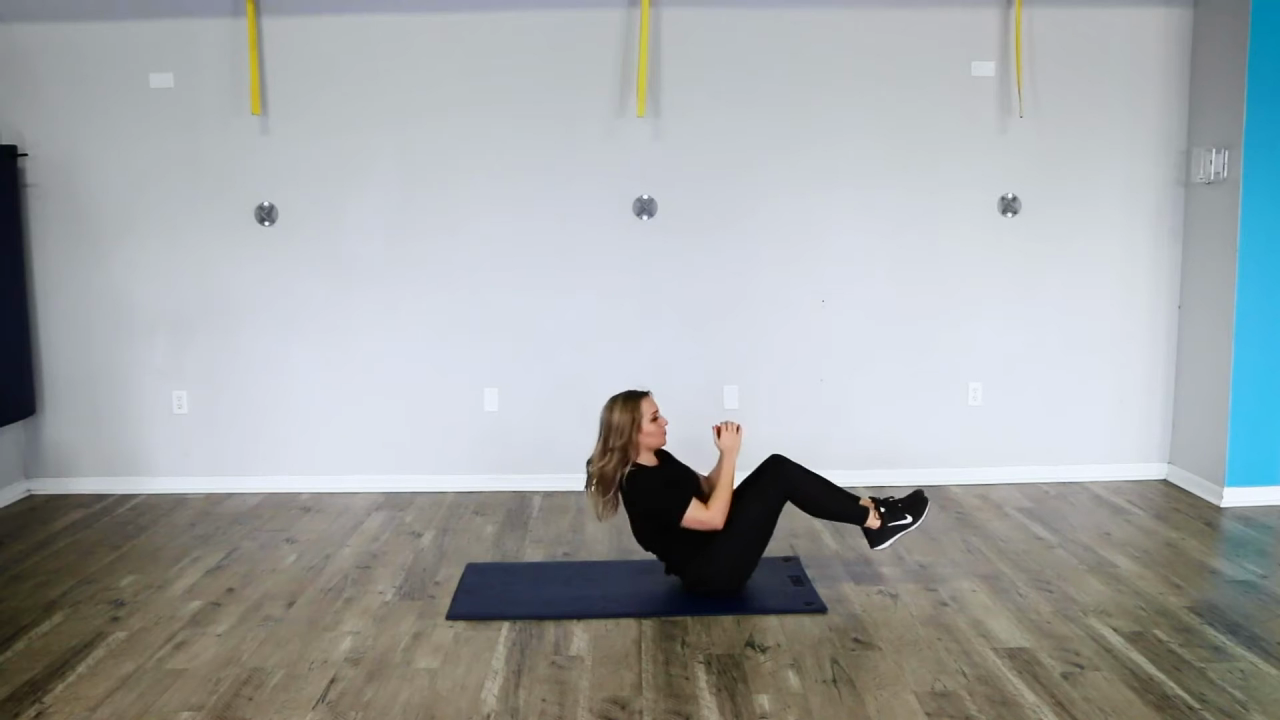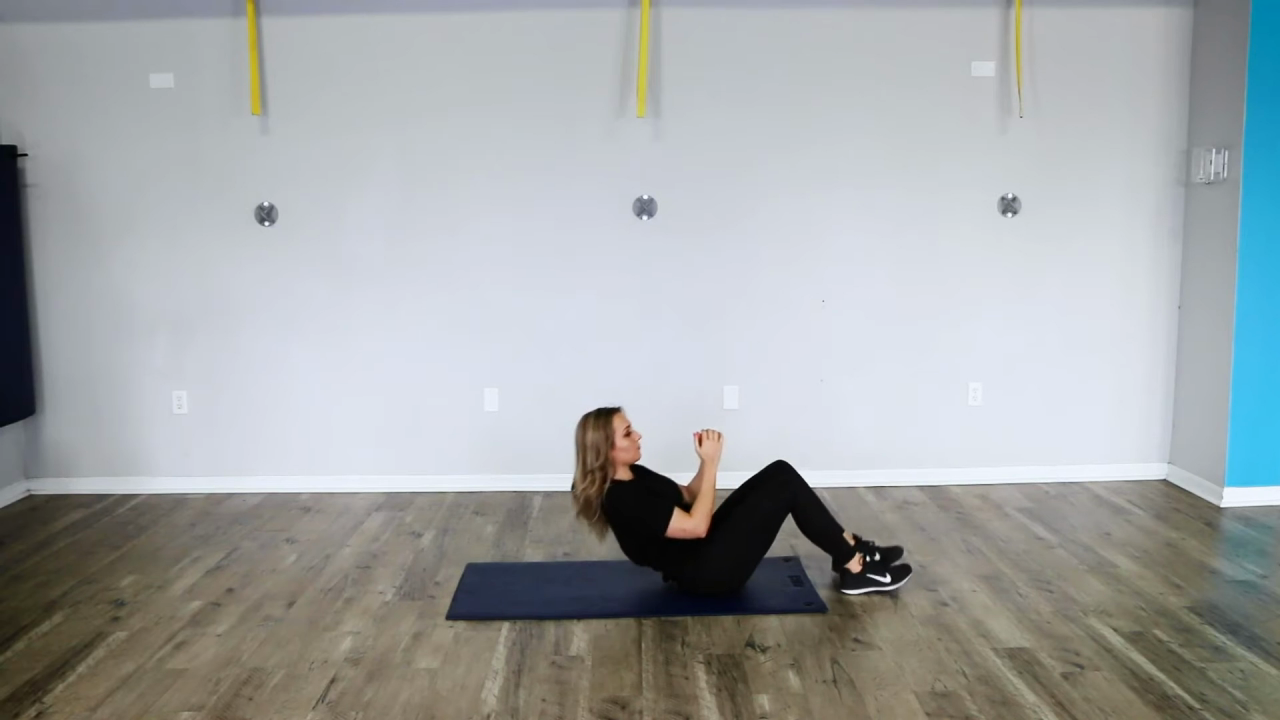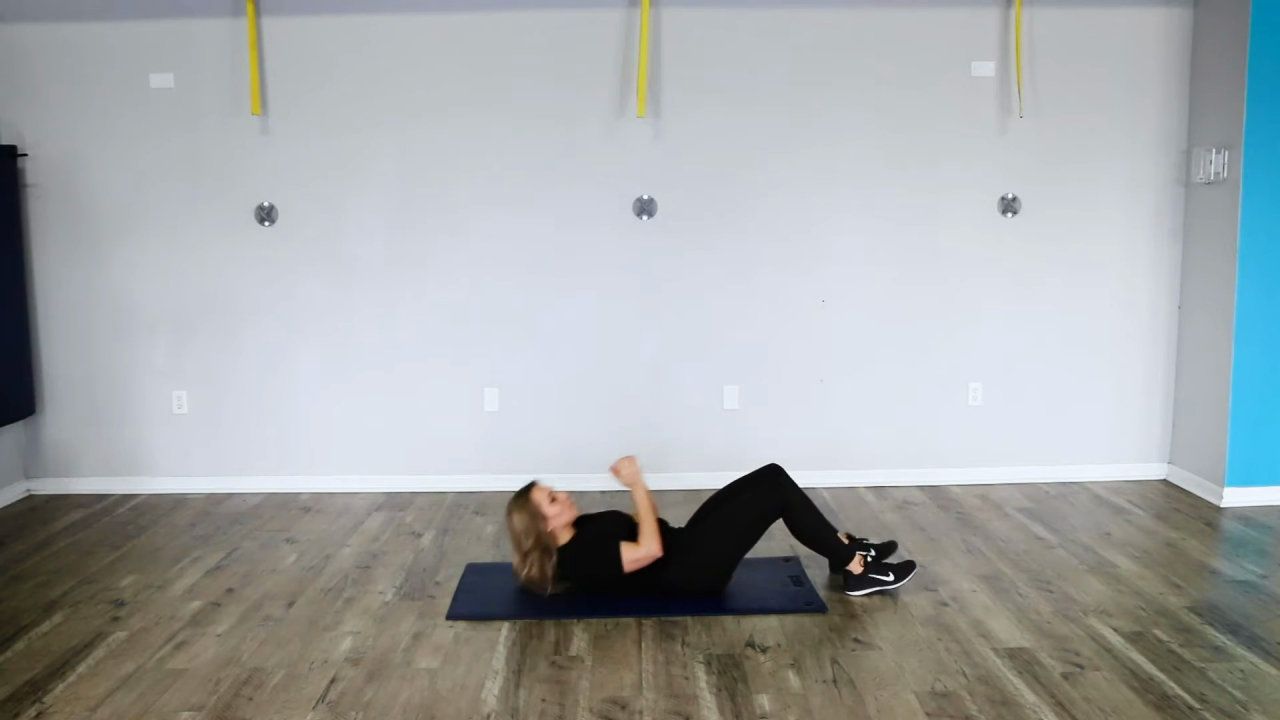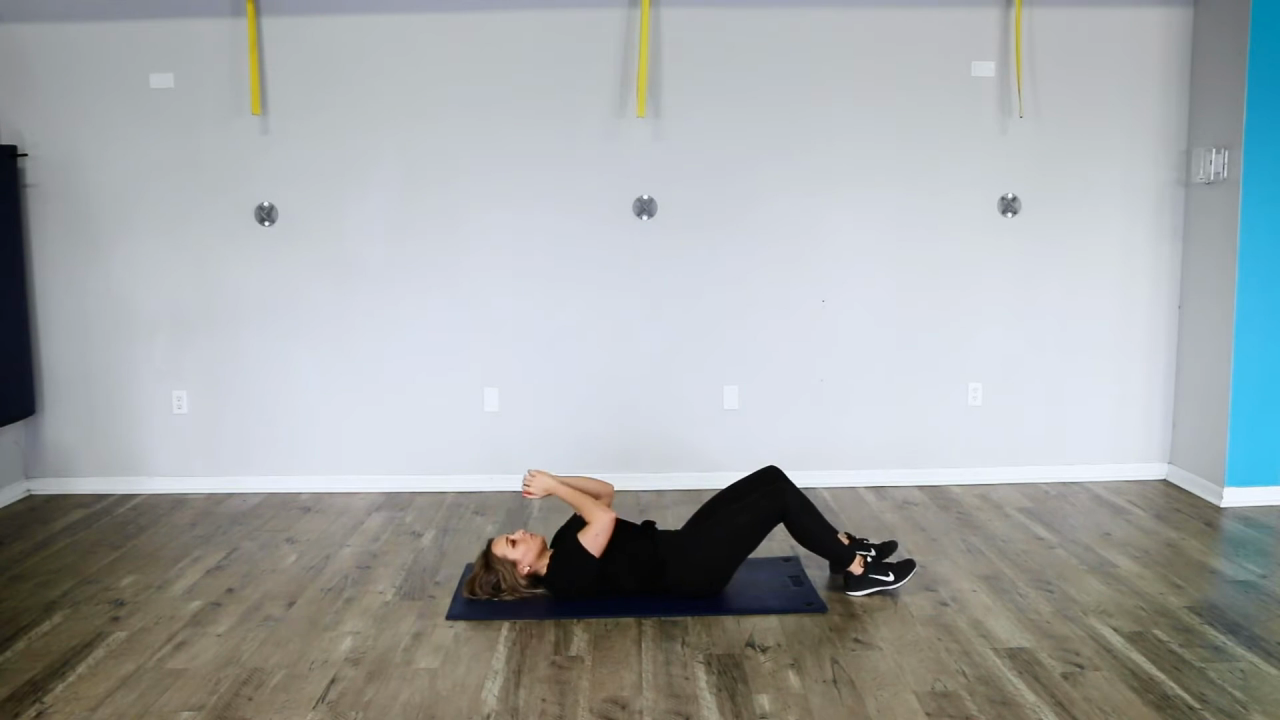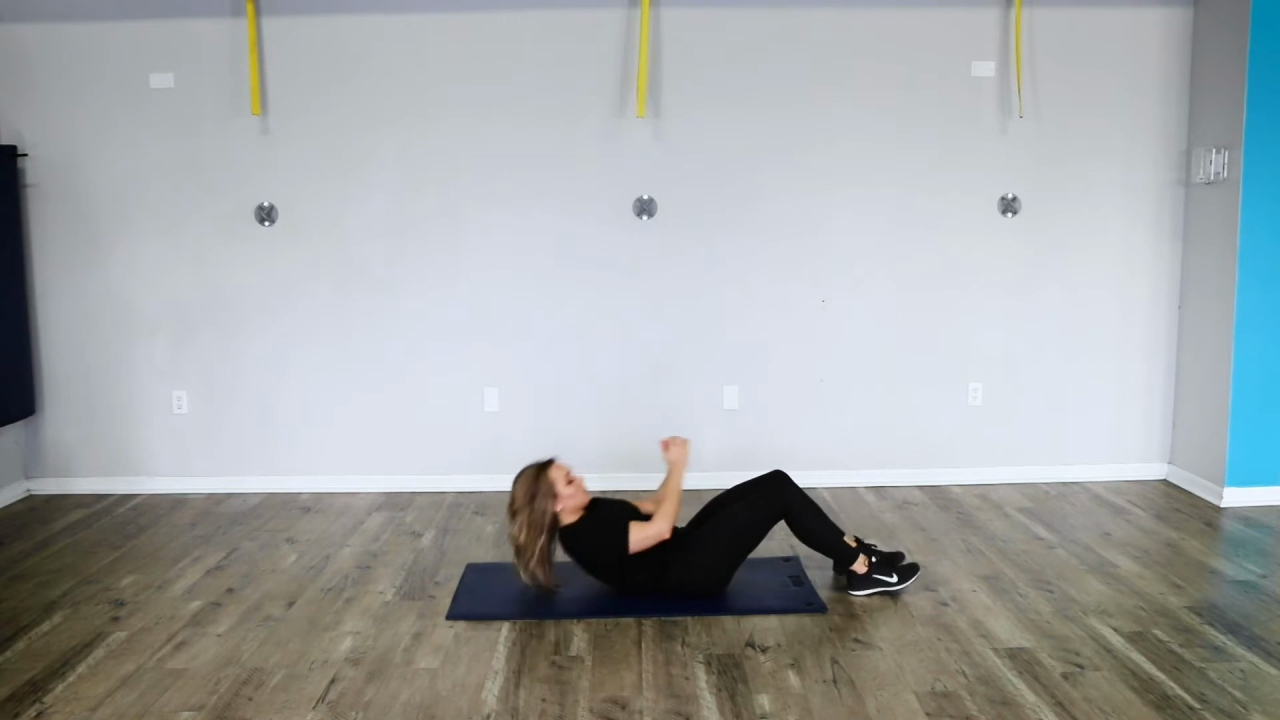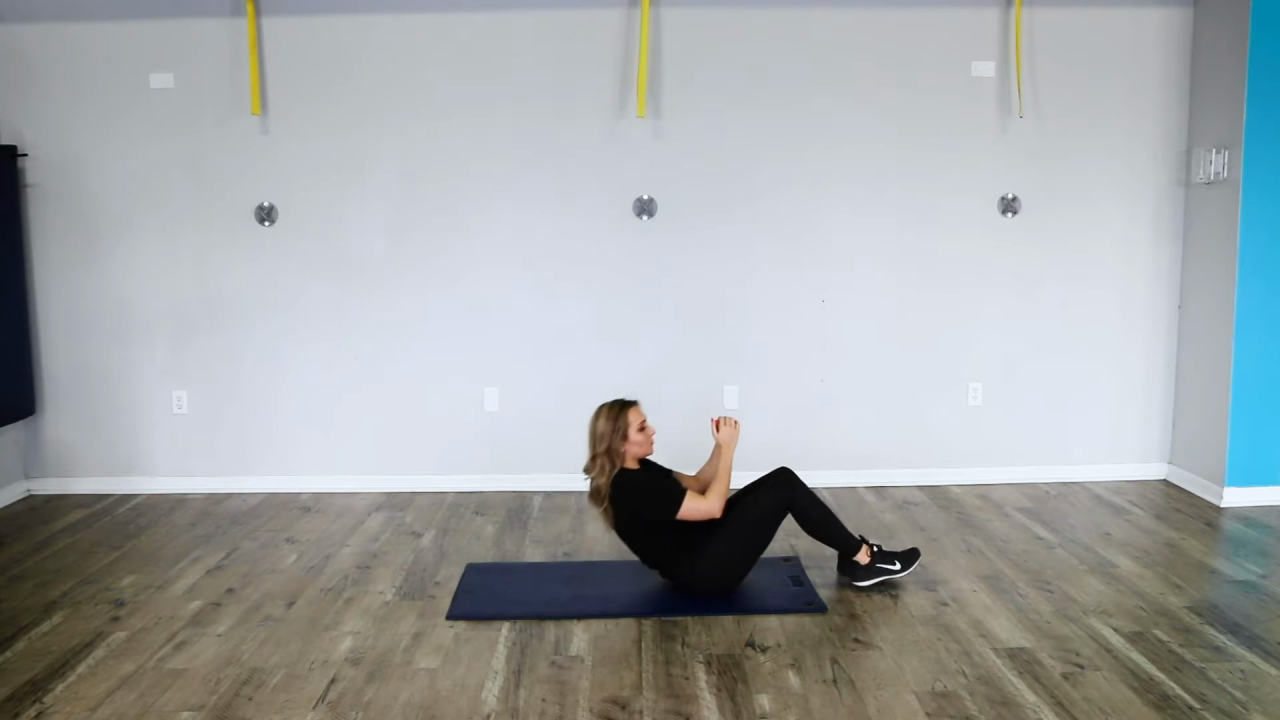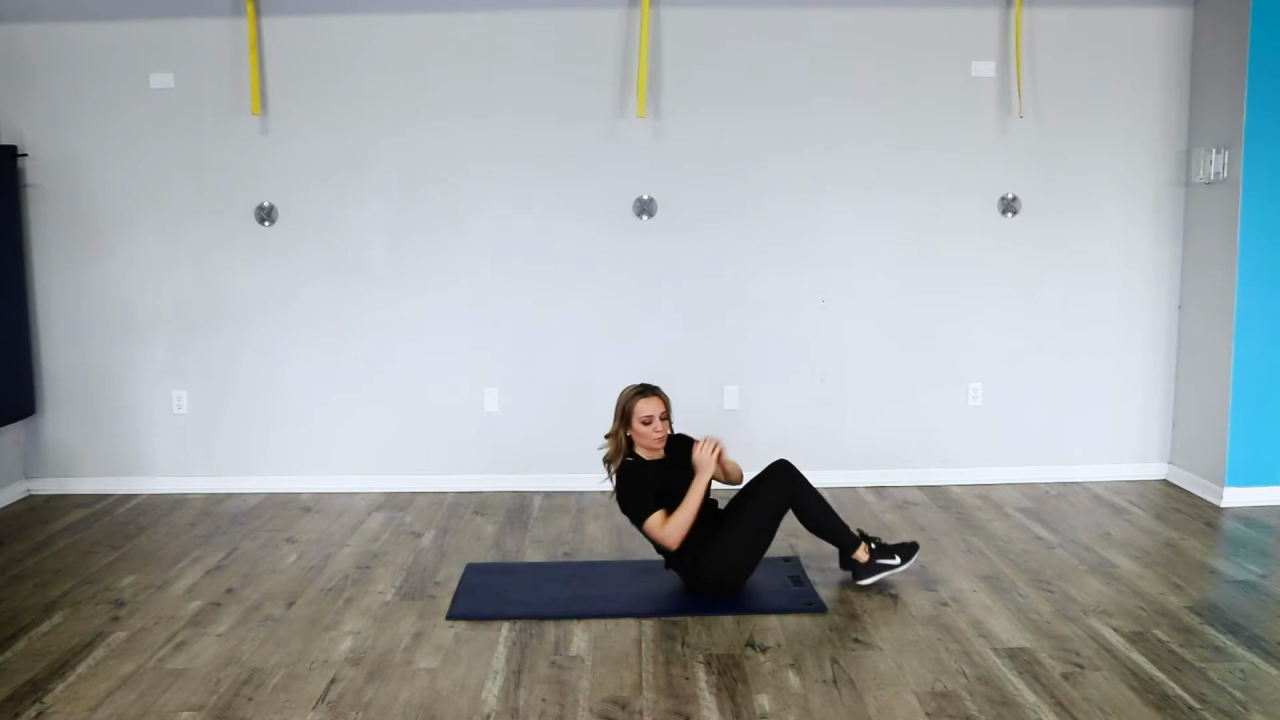
dt=0.5s
person 1, frame 1
left shoulder: (655, 461)
right shoulder: (644, 486)
left elbow: (706, 488)
right elbow: (715, 518)
left wrist: (725, 453)
right wrist: (730, 455)
left hip: (710, 547)
right hip: (712, 570)
left knee: (776, 465)
right knee: (781, 479)
left ankle: (872, 507)
right ankle: (876, 523)
person 1, frame 2
left shoulder: (632, 476)
right shoulder: (623, 500)
left elbow: (688, 497)
right elbow: (697, 525)
left wrist: (705, 461)
right wrist: (711, 462)
left hip: (709, 549)
right hip: (709, 571)
left knee: (780, 472)
right knee: (788, 488)
left ankle: (850, 547)
right ankle: (855, 571)
person 1, frame 3
left shoulder: (581, 529)
right shoulder: (578, 556)
left elbow: (646, 525)
right elbow: (650, 551)
left wrist: (634, 487)
right wrist: (637, 486)
left hip: (683, 547)
right hip: (689, 571)
left knee: (772, 476)
right knee: (778, 493)
left ankle: (847, 547)
right ankle: (857, 571)
person 1, frame 4
left shoulder: (561, 543)
right shoulder: (567, 575)
left elbow: (607, 494)
right elbow: (604, 519)
left wrist: (555, 481)
right wrist: (553, 487)
left hip: (678, 547)
right hip: (690, 570)
left knee: (772, 479)
right knee: (781, 498)
left ankle: (847, 547)
right ankle: (859, 572)
person 1, frame 5
left shoulder: (588, 516)
right shoulder: (586, 538)
left elbow: (651, 509)
right elbow: (661, 529)
left wrist: (673, 467)
right wrist: (676, 469)
left hip: (687, 546)
right hip: (691, 571)
left knee: (776, 481)
right knee: (780, 497)
left ankle: (850, 548)
right ankle: (862, 571)
person 1, frame 6
left shoulder: (636, 471)
right shoulder: (633, 488)
left elbow: (697, 486)
right elbow: (713, 506)
left wrist: (719, 446)
right wrist: (728, 448)
left hip: (701, 547)
right hip: (702, 572)
left knee: (782, 478)
right knee: (786, 491)
left ankle: (854, 552)
right ankle: (864, 561)
person 1, frame 7
left shoulder: (677, 445)
right shoulder: (632, 479)
left elbow: (735, 477)
right elbow: (671, 538)
left wrist: (719, 460)
right wrist: (702, 475)
left hip: (719, 536)
right hip: (708, 569)
left knee: (782, 471)
right knee: (784, 485)
left ankle: (856, 548)
right ankle: (863, 558)
